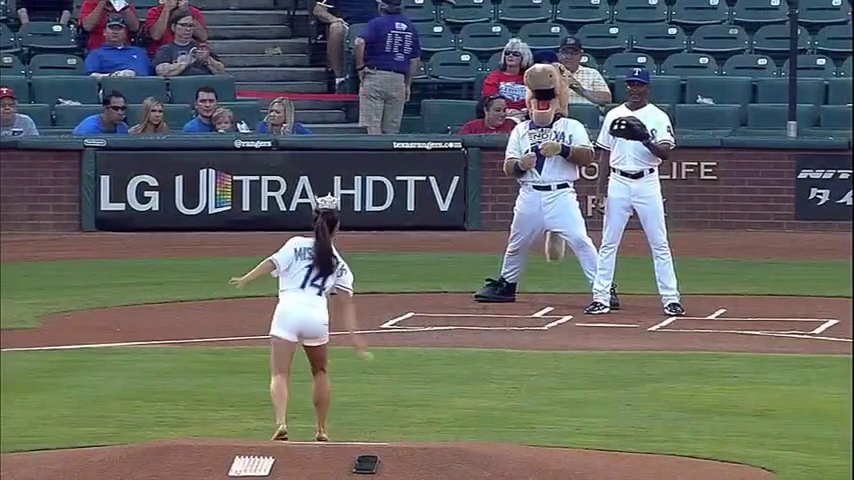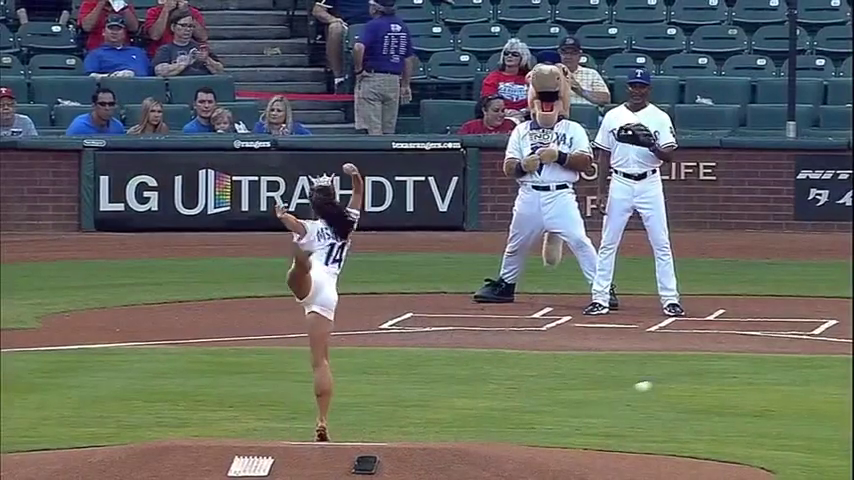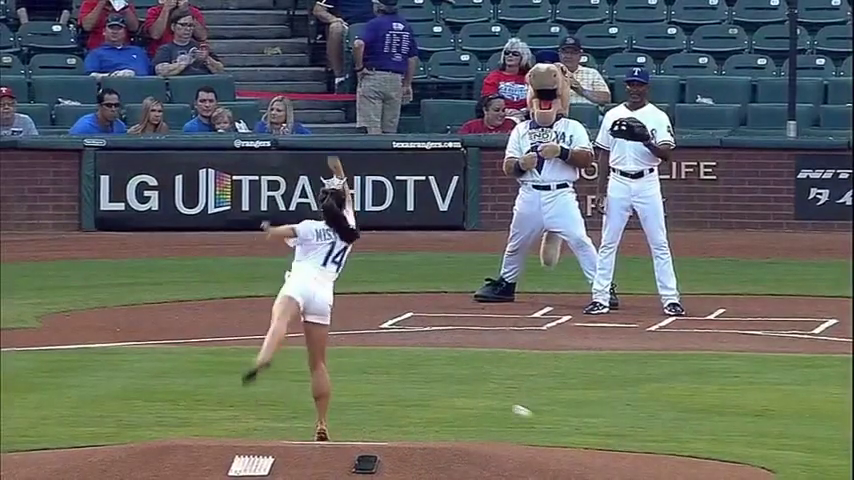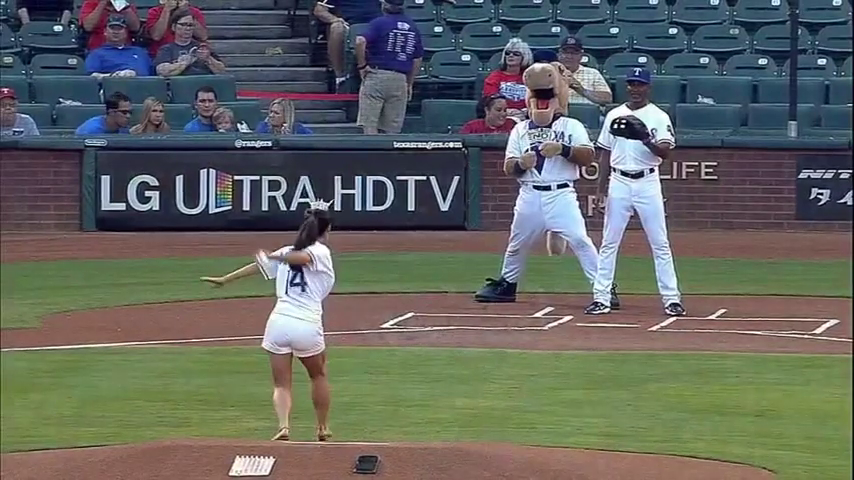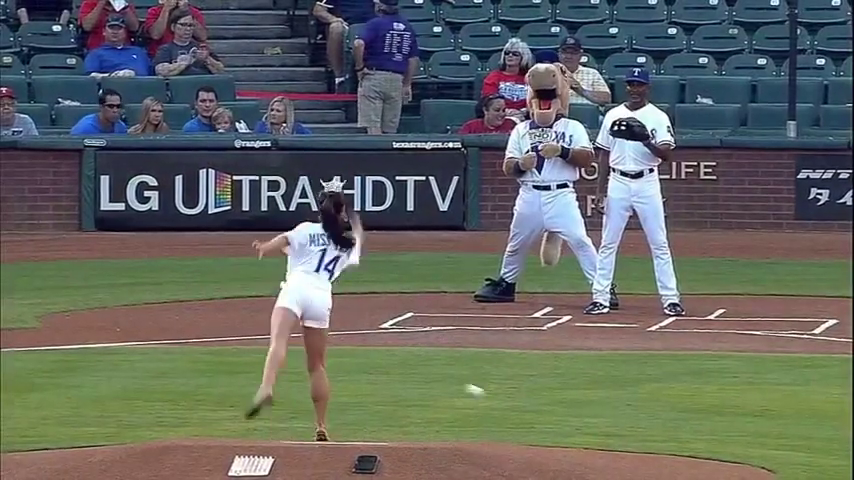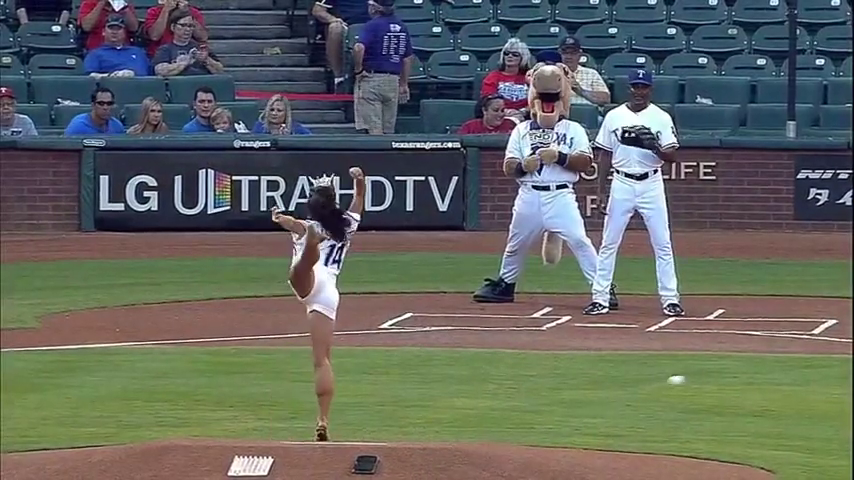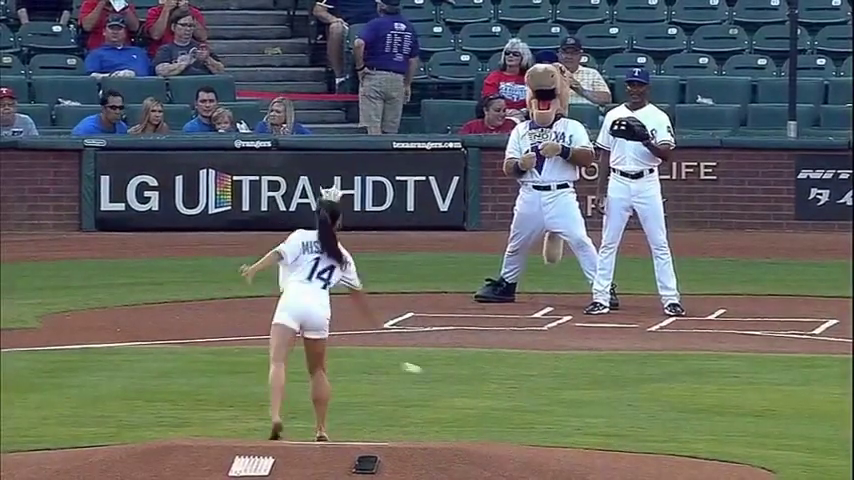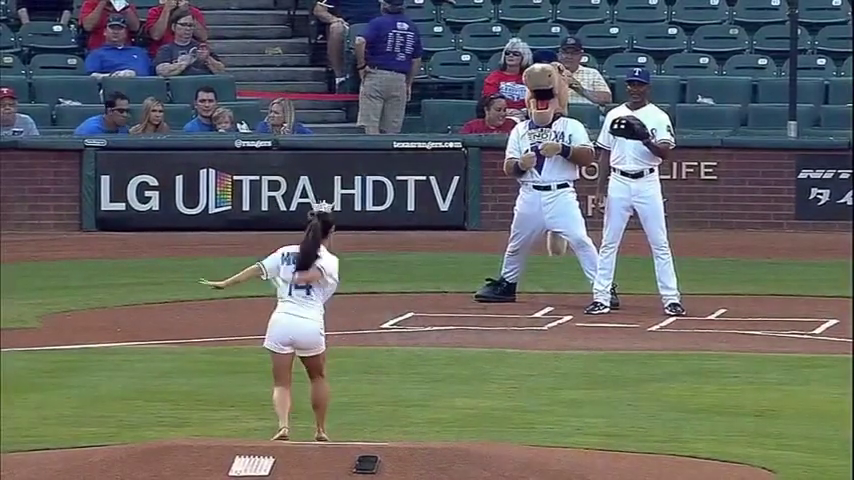
dt=0.3s
person 1, frame 1
left shoulder: (295, 245)
right shoulder: (339, 263)
left elbow: (270, 264)
right elbow: (345, 305)
left wrist: (244, 280)
right wrist: (354, 336)
left hip: (288, 311)
right hip: (316, 316)
left knee: (280, 375)
right knee: (319, 374)
left ankle: (281, 425)
right ankle: (320, 431)
person 1, frame 2
left shoulder: (311, 229)
right shoulder: (345, 223)
left elbow: (297, 224)
right elbow: (359, 195)
left wrist: (284, 216)
right wrist: (355, 174)
left hip: (310, 283)
right hip: (328, 294)
right knee: (320, 361)
right ankle: (322, 422)
person 1, frame 3
left shoulder: (313, 227)
right shoulder: (347, 228)
left elbow: (286, 232)
right elbow: (348, 200)
left wrist: (271, 229)
right wrist: (339, 171)
left hip: (298, 285)
right hip: (322, 297)
left knee: (278, 325)
right knee: (317, 365)
left ankle: (263, 359)
right ankle: (321, 426)
person 1, frame 4
left shoulder: (285, 252)
right shoulder: (322, 252)
left elbow: (257, 267)
right elbow: (300, 257)
left wrist: (224, 279)
right wrist: (275, 255)
left hip: (279, 323)
right hip: (308, 327)
left knee: (282, 385)
right knee: (319, 376)
left ankle: (283, 426)
right ankle: (323, 428)
person 1, frame 5
left shoulder: (306, 230)
right shoulder: (348, 240)
left elbow: (285, 240)
left wrist: (264, 247)
right wrist: (359, 229)
left hip: (296, 291)
right hip: (321, 301)
left knee: (278, 342)
right knee: (317, 367)
left ankle: (265, 391)
right ankle: (321, 428)
person 1, frame 6
left shoulder: (310, 228)
right shoulder: (346, 226)
left elbow: (296, 225)
right elbow: (359, 199)
left wrist: (283, 219)
right wrist: (359, 179)
left hip: (311, 282)
right hip: (329, 294)
right knee: (322, 361)
left ankle: (308, 256)
right ankle: (323, 423)
person 1, frame 7
left shoulder: (300, 237)
right shoulder: (342, 255)
left elbow: (278, 254)
right elbow: (356, 291)
left wrist: (252, 269)
right wrist: (369, 315)
left hip: (292, 303)
right hip: (318, 310)
left knee: (277, 361)
right knee: (318, 371)
left ankle: (275, 417)
right ankle: (321, 431)
person 1, frame 8
left shoulder: (287, 252)
right shoulder: (329, 261)
left elbow: (258, 269)
right elbow: (313, 276)
left wrist: (226, 283)
left hip: (281, 323)
right hip: (310, 327)
left knee: (281, 384)
right knee: (318, 378)
left ankle: (283, 426)
right ankle: (321, 431)
person 2, frame 1
left shoulder: (659, 117)
right shoulder: (613, 115)
left elbow: (666, 153)
right elbow: (605, 154)
left wrist: (648, 141)
right wrist: (600, 189)
left hip: (647, 184)
right hip: (618, 184)
left knee: (659, 244)
right knee: (608, 243)
left ankle: (670, 299)
right ankle: (600, 298)
person 2, frame 2
left shoulder: (660, 118)
right shoulder: (612, 116)
left elbow: (669, 156)
right elbow: (604, 155)
left wrist: (653, 147)
right wrist: (601, 191)
left hip: (650, 185)
right hip: (620, 185)
left knee: (661, 245)
right knee: (608, 244)
left ankle: (670, 299)
right ankle: (599, 299)
person 2, frame 3
left shoulder: (658, 117)
right shoulder: (612, 115)
left elbow: (666, 154)
right elbow: (604, 154)
left wrist: (647, 141)
right wrist: (600, 189)
left hip: (647, 184)
right hip: (618, 184)
left knee: (659, 243)
right knee: (608, 243)
left ankle: (670, 298)
right ankle: (600, 298)
person 2, frame 4
left shoulder: (659, 116)
right shoulder: (614, 115)
left elbow: (665, 152)
right elbow: (606, 154)
left wrist: (646, 140)
right wrist: (600, 189)
left hip: (647, 183)
right hip: (619, 183)
left knee: (660, 243)
right knee: (609, 243)
left ankle: (671, 298)
right ankle: (601, 298)
person 2, frame 5
left shoulder: (658, 117)
right shoulder: (612, 115)
left elbow: (666, 154)
right elbow: (604, 154)
left wrist: (647, 142)
right wrist: (600, 189)
left hip: (647, 184)
right hip: (618, 184)
left knee: (659, 243)
right knee: (608, 243)
left ankle: (670, 298)
right ankle: (600, 298)
person 2, frame 6
left shoulder: (662, 118)
right shoulder: (614, 116)
left elbow: (672, 156)
right elbow: (605, 155)
left wrist: (655, 148)
right wrist: (601, 190)
left hip: (651, 185)
right hip: (621, 185)
left knee: (662, 244)
right knee: (609, 244)
left ankle: (670, 299)
right ankle: (600, 298)
person 2, frame 7
left shoulder: (659, 117)
right shoulder: (612, 115)
left elbow: (666, 154)
right elbow: (605, 154)
left wrist: (646, 141)
right wrist: (600, 189)
left hip: (647, 184)
right hip: (618, 184)
left knee: (659, 243)
right knee: (608, 243)
left ankle: (670, 299)
right ankle: (600, 298)
person 2, frame 8
left shoulder: (659, 117)
right shoulder: (613, 115)
left elbow: (665, 152)
right elbow: (606, 154)
left wrist: (646, 140)
right wrist: (600, 189)
left hip: (647, 183)
right hip: (618, 183)
left knee: (660, 243)
right knee: (608, 243)
left ankle: (671, 298)
right ankle: (600, 298)
person 3, frame 1
left shoulder: (572, 126)
right shoulder: (521, 130)
left elbow: (587, 157)
right elbow: (508, 167)
left wrist: (562, 149)
right wrist: (520, 165)
left hip: (560, 197)
right hip: (529, 197)
left knee: (580, 240)
right knee: (517, 244)
right ankle: (505, 286)
person 3, frame 2
left shoulder: (572, 128)
right shoulder: (523, 126)
left elbow: (585, 161)
right elbow: (508, 168)
left wrist: (559, 155)
right wrist: (524, 163)
left hip: (561, 195)
right hip: (528, 195)
left knee: (578, 237)
right knee: (517, 243)
right ankle: (504, 284)
person 3, frame 3
left shoulder: (572, 127)
right shoulder: (521, 129)
left elbow: (587, 158)
right elbow: (508, 168)
left wrist: (561, 151)
right wrist: (521, 164)
left hip: (560, 195)
right hip: (529, 195)
left knee: (579, 239)
right knee: (517, 243)
right ankle: (504, 285)
person 3, frame 4
left shoulder: (571, 125)
right shoulder: (520, 129)
left elbow: (587, 155)
right elbow: (508, 167)
left wrist: (561, 149)
right wrist: (519, 164)
left hip: (561, 195)
right hip: (529, 196)
left knee: (579, 240)
right knee: (517, 244)
right ankle: (505, 286)
person 3, frame 5
left shoulder: (572, 127)
right shoulder: (521, 129)
left elbow: (587, 158)
right elbow: (508, 167)
left wrist: (562, 150)
right wrist: (520, 164)
left hip: (560, 195)
right hip: (529, 195)
left knee: (579, 239)
right knee: (517, 243)
right ankle: (505, 284)
person 3, frame 6
left shoulder: (573, 128)
right shoulder: (521, 130)
left elbow: (586, 162)
right elbow: (508, 167)
left wrist: (559, 156)
right wrist: (522, 166)
left hip: (560, 196)
right hip: (528, 196)
left knee: (578, 240)
right knee: (516, 244)
right ankle: (504, 285)
person 3, frame 7
left shoulder: (572, 126)
right shoulder: (521, 129)
left elbow: (588, 157)
right elbow: (508, 167)
left wrist: (562, 149)
right wrist: (520, 164)
left hip: (561, 196)
right hip: (529, 197)
left knee: (579, 240)
right knee: (517, 244)
right ankle: (505, 285)
person 3, frame 8
left shoulder: (571, 126)
right shoulder: (521, 129)
left elbow: (587, 156)
right elbow: (508, 167)
left wrist: (562, 148)
right wrist: (520, 164)
left hip: (561, 196)
right hip: (529, 196)
left knee: (579, 240)
right knee: (517, 244)
right ankle: (506, 285)
person 4, frame 1
left shoulder: (377, 23)
right shoulder: (410, 26)
left elbow: (359, 43)
right elbow: (415, 59)
left wrist: (360, 66)
right wrist: (407, 84)
left hip: (375, 77)
right hip: (398, 80)
left knee: (373, 126)
right knee: (392, 129)
person 4, frame 2
left shoulder: (374, 25)
right shoulder: (402, 26)
left elbow: (359, 47)
right elbow: (409, 59)
left wrist: (358, 70)
right wrist: (405, 85)
left hip: (372, 79)
right hip: (393, 81)
left knee: (374, 128)
right knee: (388, 131)
person 4, frame 3
left shoulder: (375, 23)
right shoulder: (406, 26)
left elbow: (358, 44)
right elbow: (412, 58)
left wrist: (359, 67)
right wrist: (407, 84)
left hip: (373, 77)
right hip: (396, 80)
left knee: (373, 126)
right knee: (390, 130)
person 4, frame 4
left shoulder: (380, 22)
right shoulder: (413, 27)
left elbow: (360, 41)
right elbow: (417, 59)
left wrist: (362, 65)
right wrist: (409, 84)
left hip: (377, 76)
right hip: (400, 79)
left knee: (369, 125)
right knee: (393, 129)
person 4, frame 5
left shoulder: (376, 23)
right shoulder: (407, 26)
left elbow: (359, 44)
right elbow: (413, 59)
left wrist: (359, 67)
right wrist: (407, 84)
left hip: (373, 77)
right hip: (396, 80)
left knee: (373, 126)
right knee: (390, 130)
person 4, frame 6
left shoulder: (373, 25)
right shoulder: (402, 27)
left elbow: (359, 48)
right elbow: (408, 58)
left wrist: (358, 70)
right wrist: (404, 84)
left hip: (371, 79)
right hip: (392, 81)
left knee: (374, 128)
right knee: (388, 131)
person 4, frame 7
left shoulder: (377, 23)
right shoulder: (409, 27)
left elbow: (358, 44)
right elbow: (414, 59)
left wrist: (360, 67)
right wrist: (407, 84)
left hip: (375, 77)
right hip: (397, 80)
left knee: (373, 127)
right knee: (391, 130)
person 4, frame 8
left shoulder: (379, 22)
right shoulder: (412, 27)
left elbow: (360, 42)
right elbow: (416, 60)
left wrist: (361, 65)
right wrist: (408, 84)
left hip: (376, 76)
right hip: (399, 80)
left knee: (371, 125)
right knee: (392, 130)
